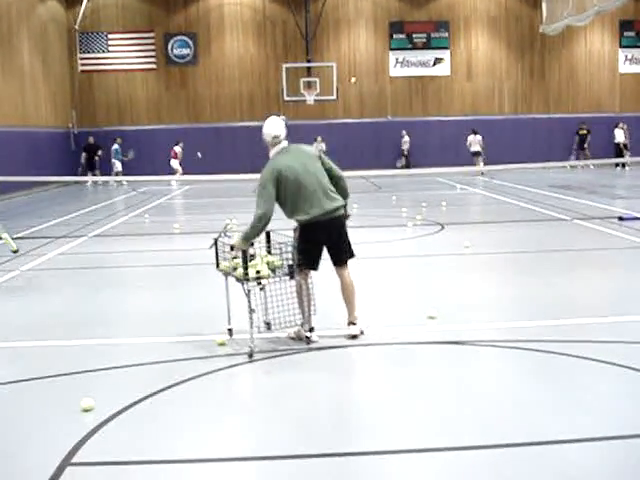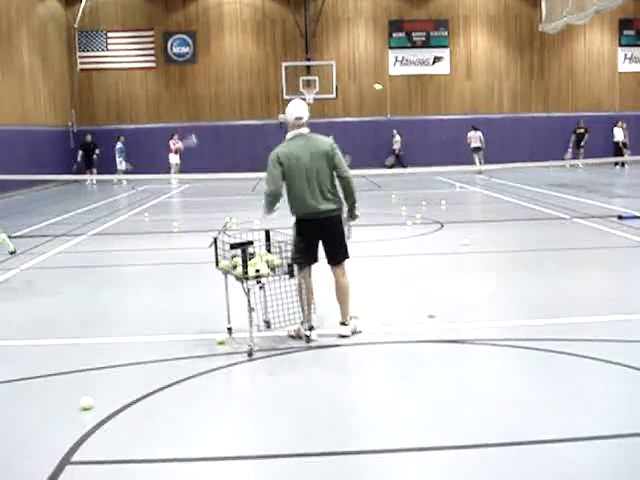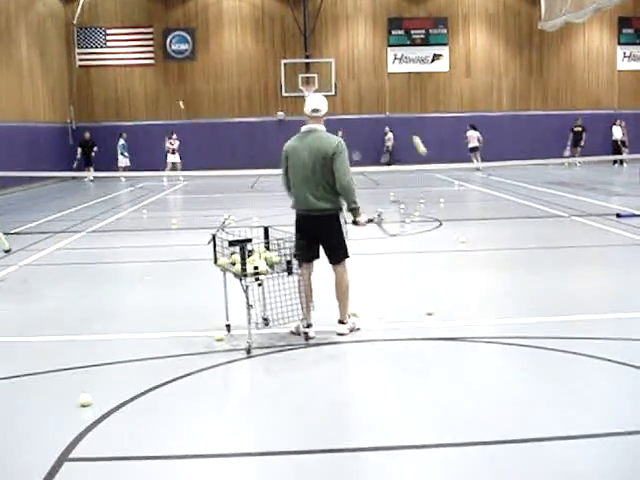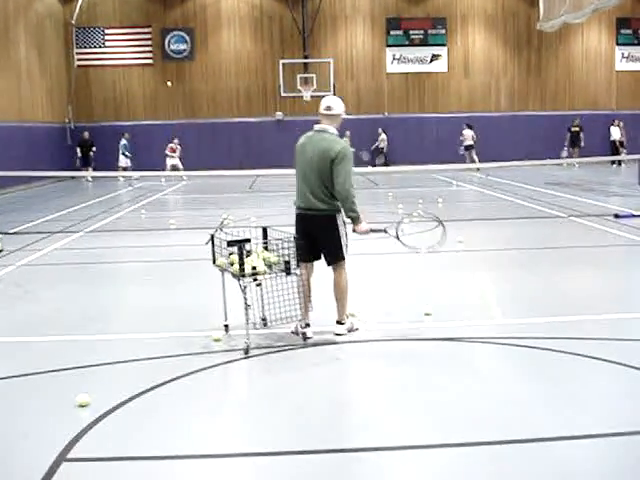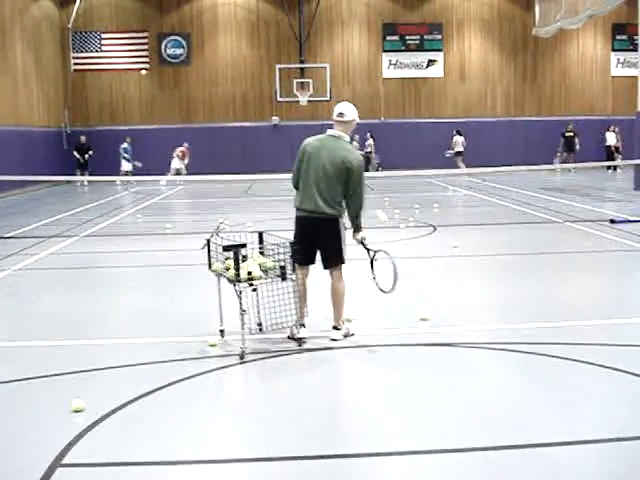
dt=0.2s
person 1, frame 1
left shoulder: (271, 170)
right shoulder: (310, 151)
left elbow: (264, 213)
right elbow: (339, 178)
left wrist: (245, 239)
right wrist: (343, 206)
left hip: (309, 223)
right hip: (334, 217)
left knee: (303, 274)
right knee: (342, 269)
left ankle: (307, 328)
right ankle: (352, 323)
person 1, frame 2
left shoulder: (278, 153)
right shoulder: (326, 143)
left elbow: (274, 193)
right elbow: (346, 178)
left wrist: (268, 208)
right wrist: (351, 207)
left hip: (304, 219)
right hip: (330, 216)
left knee: (304, 272)
right knee: (339, 268)
left ankle: (307, 326)
right ankle: (346, 322)
person 1, frame 3
left shoulder: (290, 145)
right shoulder: (334, 143)
left elbow: (288, 185)
right elbow: (344, 184)
right wrist: (356, 211)
left hip: (303, 215)
right hip: (328, 214)
left knee: (305, 269)
right knee: (339, 267)
left ankle: (306, 323)
right ankle: (344, 320)
person 1, frame 4
left shoulder: (302, 141)
right shoulder: (340, 147)
right elbow: (342, 190)
right wrist: (356, 219)
left hip: (303, 213)
right hip: (328, 216)
left knee: (305, 268)
right knee: (339, 268)
left ankle: (305, 323)
right ankle: (343, 321)
person 1, frame 5
left shoulder: (309, 144)
right shoulder: (354, 157)
left elbow: (295, 180)
right elbow: (355, 198)
right wrist: (357, 228)
left hip: (304, 216)
right hip: (330, 219)
left knee: (301, 270)
right knee: (336, 272)
left ankle: (300, 324)
right ankle: (338, 326)
